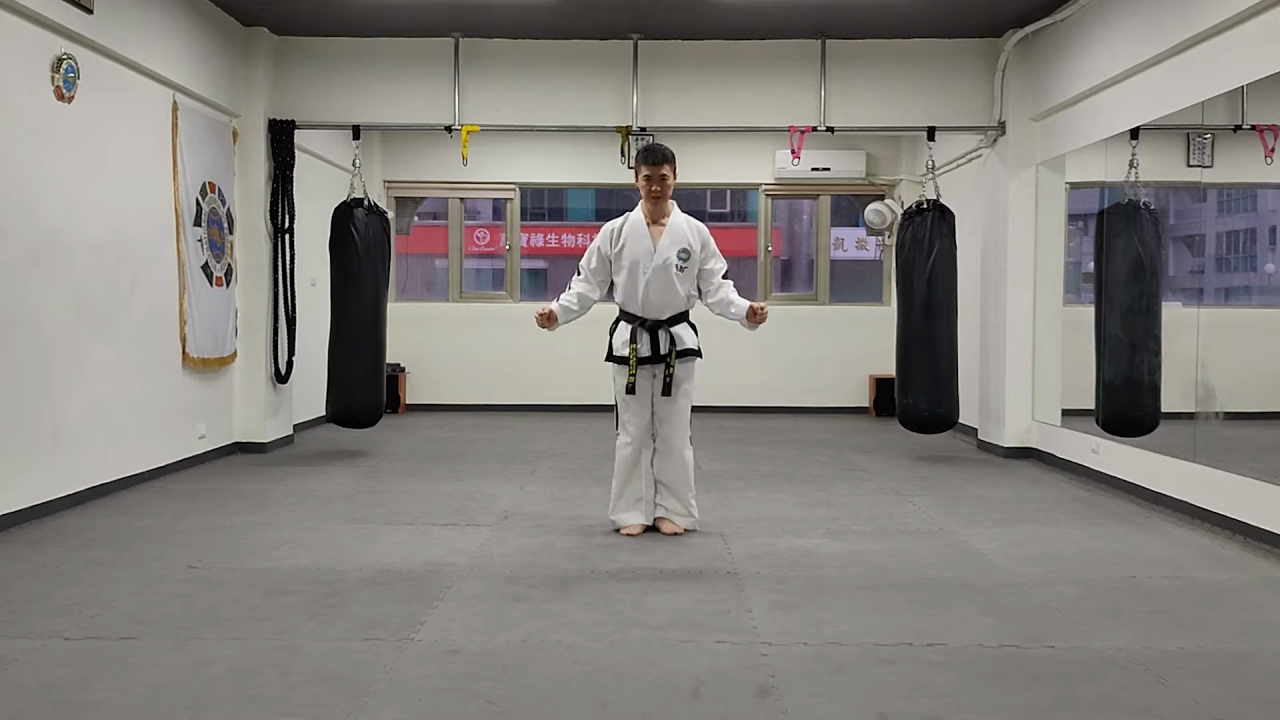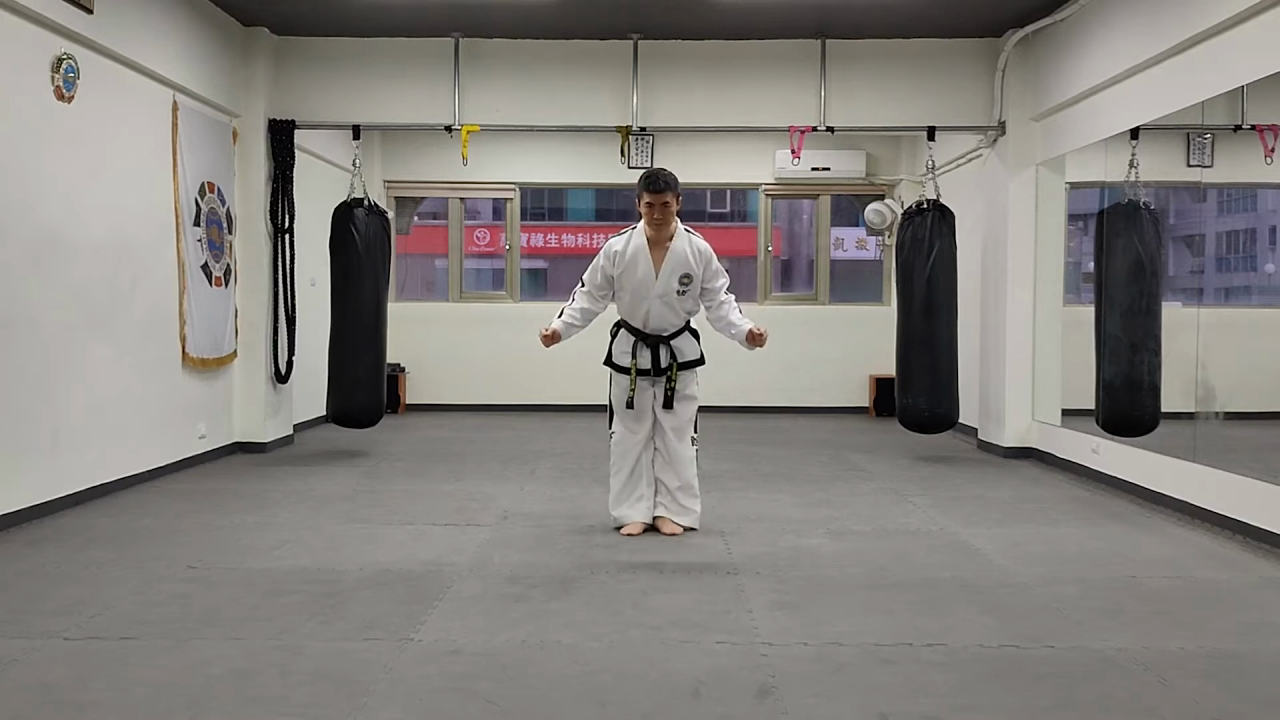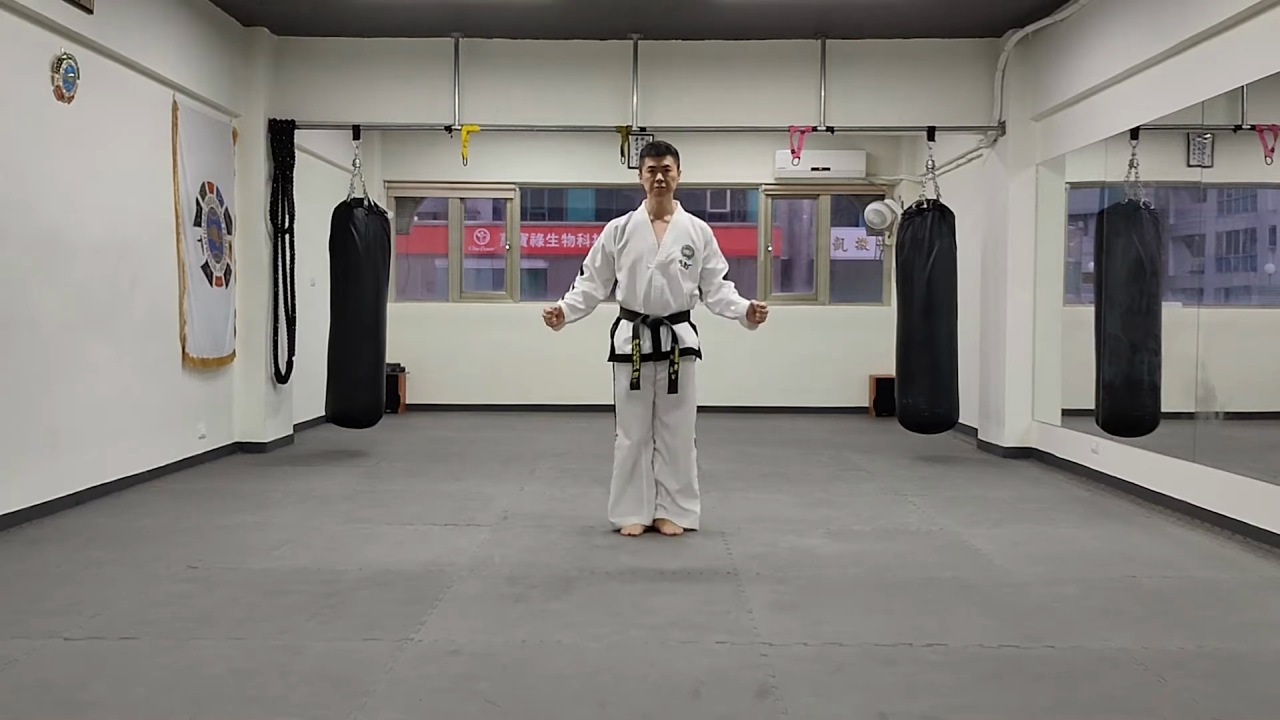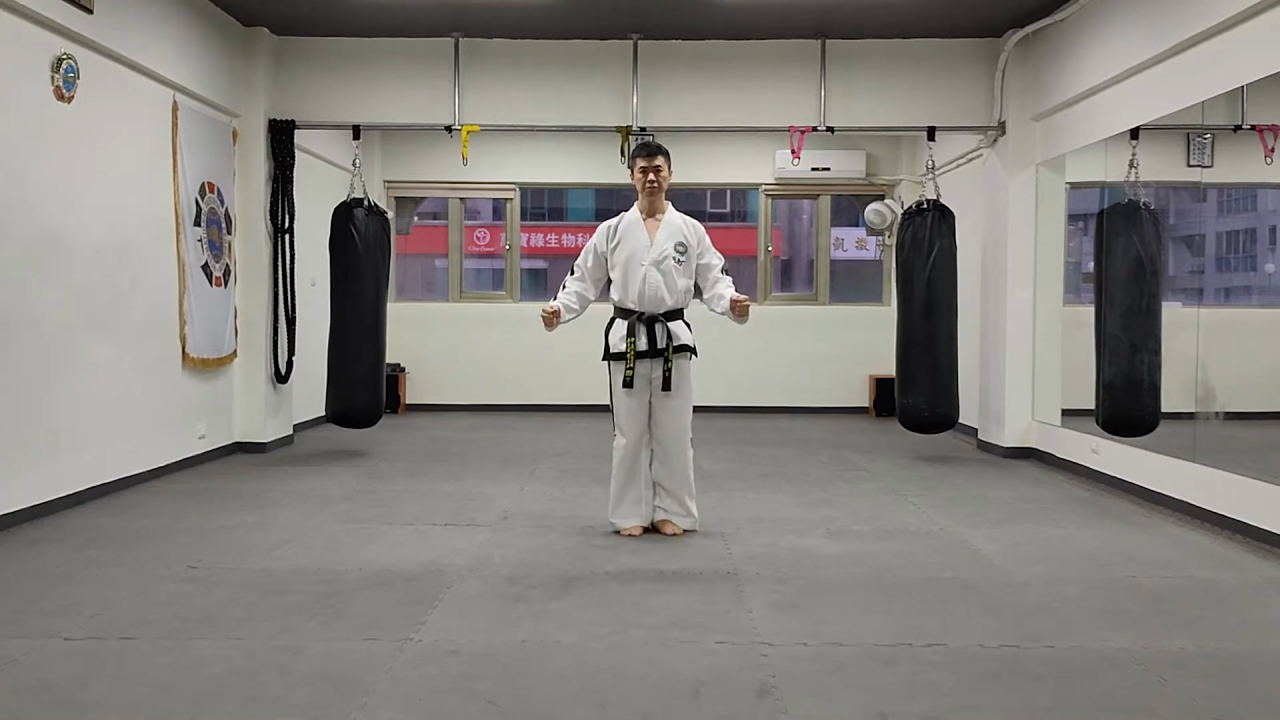
dt=0.7s
person 1, frame 1
left shoulder: (695, 231)
right shoulder: (616, 231)
left elbow: (715, 285)
right elbow: (589, 282)
left wrist: (746, 311)
right wrist: (556, 312)
left hip: (677, 341)
right hip: (631, 341)
left knee: (674, 433)
right knee: (632, 433)
left ankle: (670, 511)
right ankle: (633, 512)
person 1, frame 2
left shoulder: (698, 250)
right shoulder: (618, 248)
left elbow: (719, 301)
right elbow: (590, 296)
left wrist: (746, 331)
right wrist: (559, 327)
left hip: (678, 351)
right hip: (631, 350)
left knee: (677, 435)
right knee: (630, 434)
left ankle: (671, 511)
right ankle: (634, 512)
person 1, frame 3
left shoulder: (698, 231)
right shoulder: (619, 230)
left elbow: (716, 286)
right elbow: (592, 282)
left wrist: (745, 310)
right wrist: (564, 310)
left hip: (678, 340)
right hip: (631, 340)
left knee: (676, 432)
right knee: (632, 433)
left ankle: (672, 512)
right ankle: (633, 513)
person 1, frame 4
left shoulder: (690, 229)
right shoulder: (611, 231)
left elbow: (713, 278)
right elbow: (585, 280)
left wrist: (733, 303)
right wrist: (559, 309)
left hip: (672, 337)
right hip: (627, 337)
left knee: (674, 432)
right knee: (630, 432)
left ankle: (671, 512)
right ankle: (631, 513)
